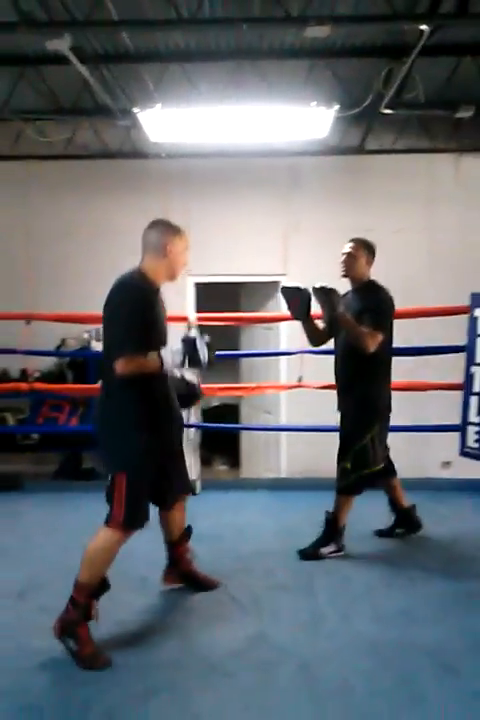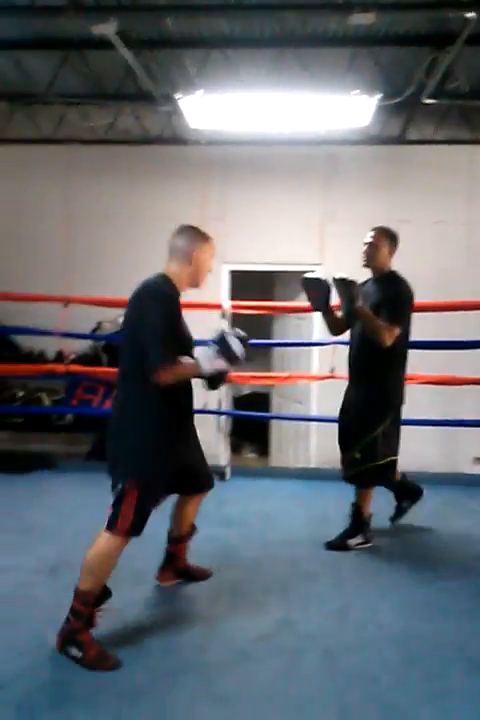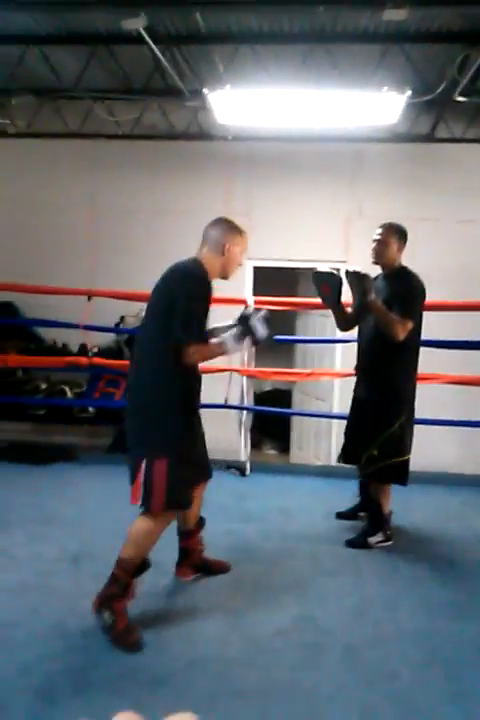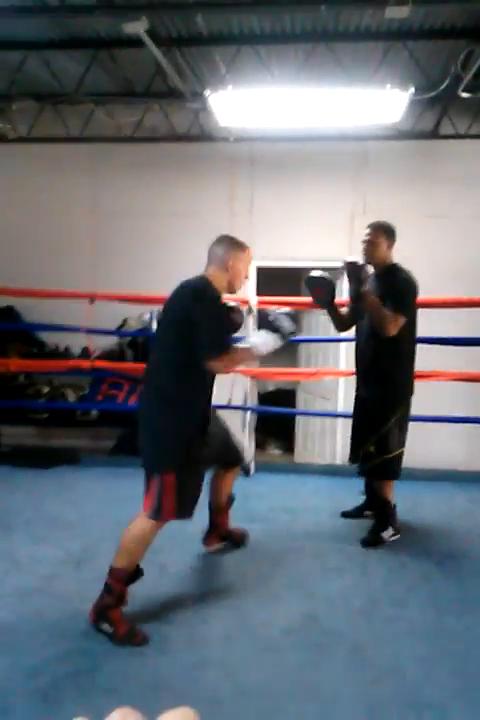
dt=0.2s
person 1, frame 1
left shoulder: (150, 291)
right shoulder: (130, 291)
right elbow: (123, 364)
left wrist: (176, 378)
left hip: (157, 417)
right hip: (129, 423)
left knee: (173, 495)
right knee: (123, 521)
left ankle: (178, 567)
right ankle: (73, 620)
person 1, frame 2
left shoulder: (165, 293)
right shoulder: (157, 296)
right elbow: (162, 371)
left wrist: (207, 362)
right wrist: (210, 359)
left hip: (170, 420)
right hip: (143, 427)
left knee: (196, 486)
right knee: (124, 525)
left ankle: (173, 564)
right ankle: (75, 627)
person 1, frame 3
left shoulder: (186, 275)
right shoulder: (193, 279)
right elbow: (191, 351)
left wrist: (232, 332)
right wrist: (237, 338)
left hip: (175, 402)
right hip: (157, 407)
left knee: (195, 481)
right knee: (162, 505)
left ankle: (189, 558)
right ankle: (112, 598)
person 1, frame 4
left shoulder: (199, 293)
right shoulder: (203, 298)
left elbow: (226, 325)
right elbow: (219, 361)
left wrist: (266, 324)
right wrist: (263, 340)
left hip: (190, 405)
right hip: (170, 413)
left knee: (228, 464)
right knee: (161, 511)
left ankle: (217, 530)
right ankle: (108, 605)
person 2, frame 1
left shoulder: (378, 298)
right shoulder: (345, 299)
left elbow: (368, 343)
right elbow: (318, 340)
left wrist: (338, 313)
right wrist: (304, 316)
left hip: (369, 395)
right hip: (351, 394)
left knee: (352, 462)
right knee: (374, 458)
left ankle: (333, 536)
right ankle: (406, 515)
person 2, frame 2
left shoulder: (398, 289)
right shoulder: (364, 288)
left elbow: (385, 337)
right elbow: (338, 329)
left wrist: (358, 306)
right wrist: (323, 305)
left hip: (382, 387)
right hip: (360, 383)
left knee: (364, 454)
right knee: (355, 448)
left ankle: (360, 528)
right ankle: (406, 488)
person 2, frame 3
left shoulder: (409, 285)
right shoulder: (374, 283)
left elbow: (398, 331)
right elbow: (347, 324)
left wrist: (370, 300)
right wrist: (333, 301)
left hip: (394, 384)
right hip: (367, 379)
left knee: (382, 450)
right knee: (361, 445)
left ankle: (381, 525)
right ankle: (368, 503)
person 2, frame 4
left shoulder: (401, 281)
right shoulder: (367, 280)
left elbow: (390, 327)
right elbow: (345, 324)
left wrist: (365, 293)
right wrist: (328, 302)
left hip: (392, 381)
right hip: (368, 378)
left knee: (380, 446)
right knee: (365, 444)
left ankle: (387, 520)
right ankle: (374, 501)
